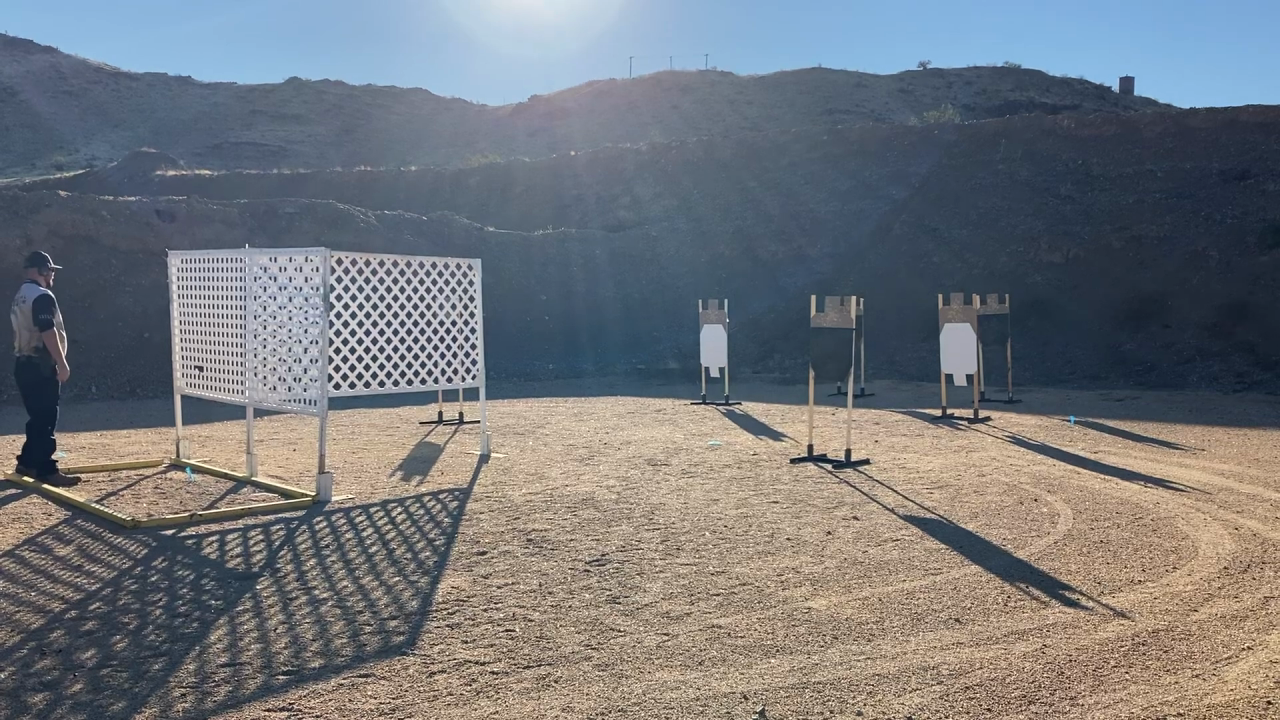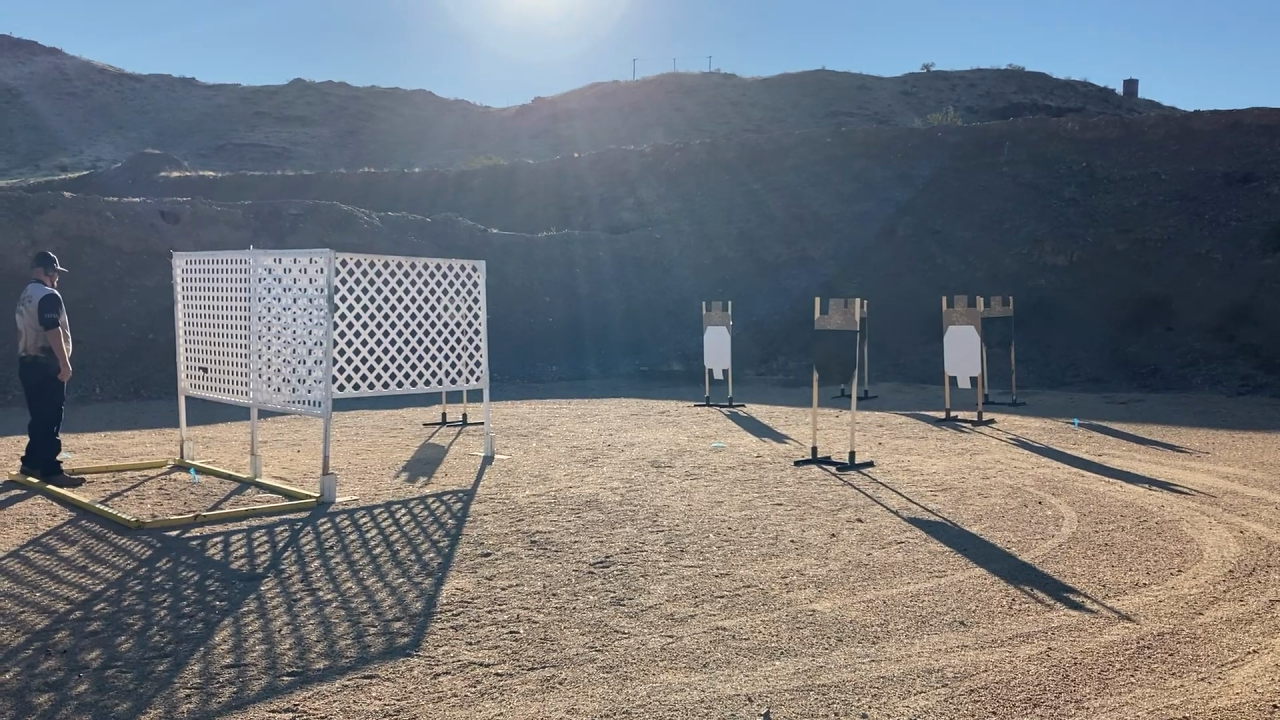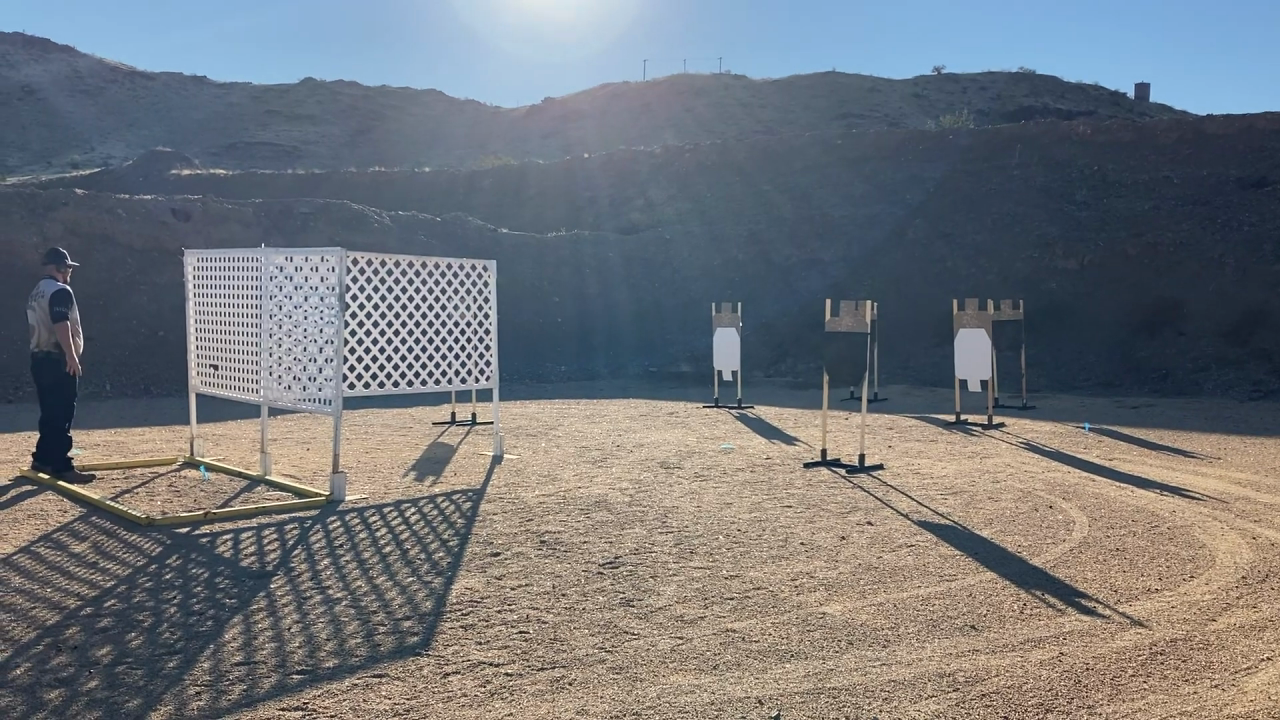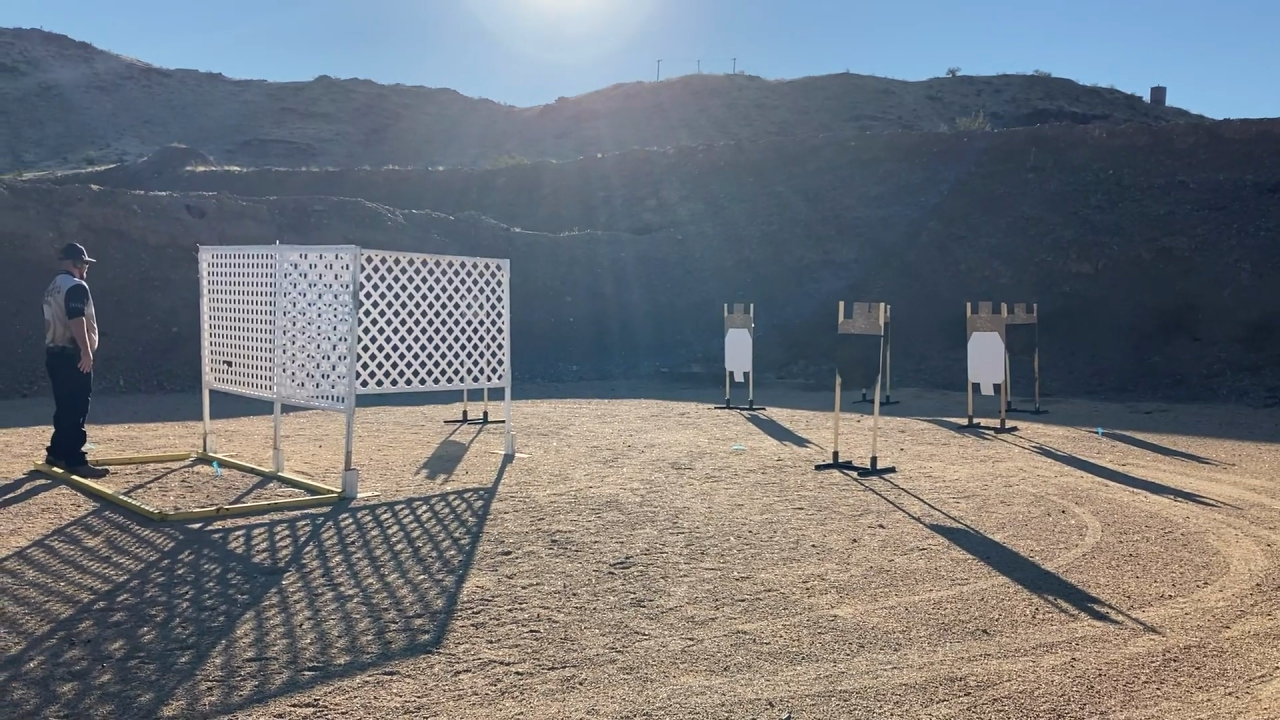
dt=0.7s
person 1, frame 1
left shoulder: (19, 297)
right shoulder: (42, 296)
right elbow: (48, 333)
right wrist: (62, 363)
left hip: (24, 364)
right hip: (41, 365)
left knee: (37, 417)
right knee: (46, 418)
left ankle: (27, 462)
right ankle: (46, 469)
person 1, frame 2
left shoulder: (25, 296)
right shoulder: (48, 296)
right elbow: (53, 332)
right wrist: (64, 362)
left hip: (28, 364)
right hip: (46, 365)
left knee: (39, 418)
right knee: (50, 419)
left ankle: (32, 463)
right ankle: (50, 470)
person 1, frame 3
left shoulder: (36, 292)
right shoulder: (60, 291)
right elbow: (61, 325)
right wrist: (72, 356)
left hip: (40, 359)
right hip: (58, 360)
left knee: (50, 413)
right knee: (62, 414)
left ankle: (43, 459)
right ankle: (61, 466)
person 1, frame 4
left shoulder: (53, 287)
right shoulder: (76, 286)
right elbow: (77, 320)
right wrist: (86, 351)
left hip: (55, 353)
right hip: (73, 355)
left knee: (64, 408)
right knee: (76, 409)
left ankle: (57, 453)
right ankle: (75, 461)
